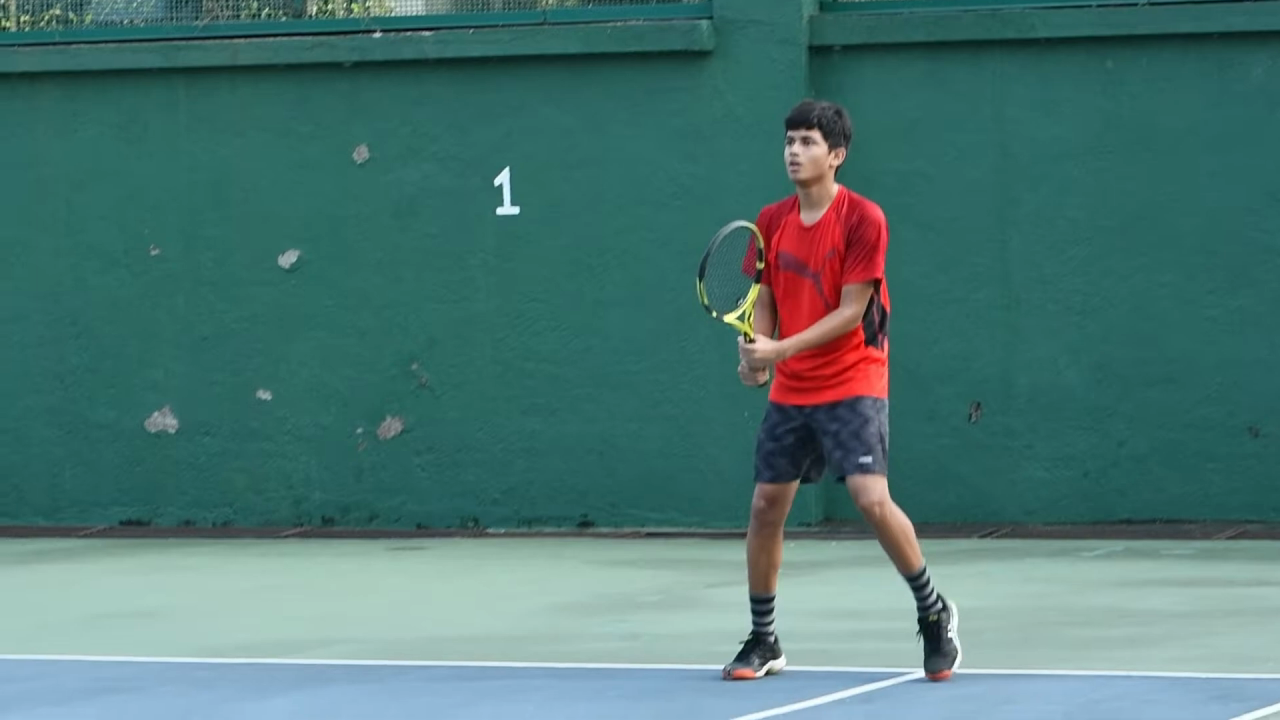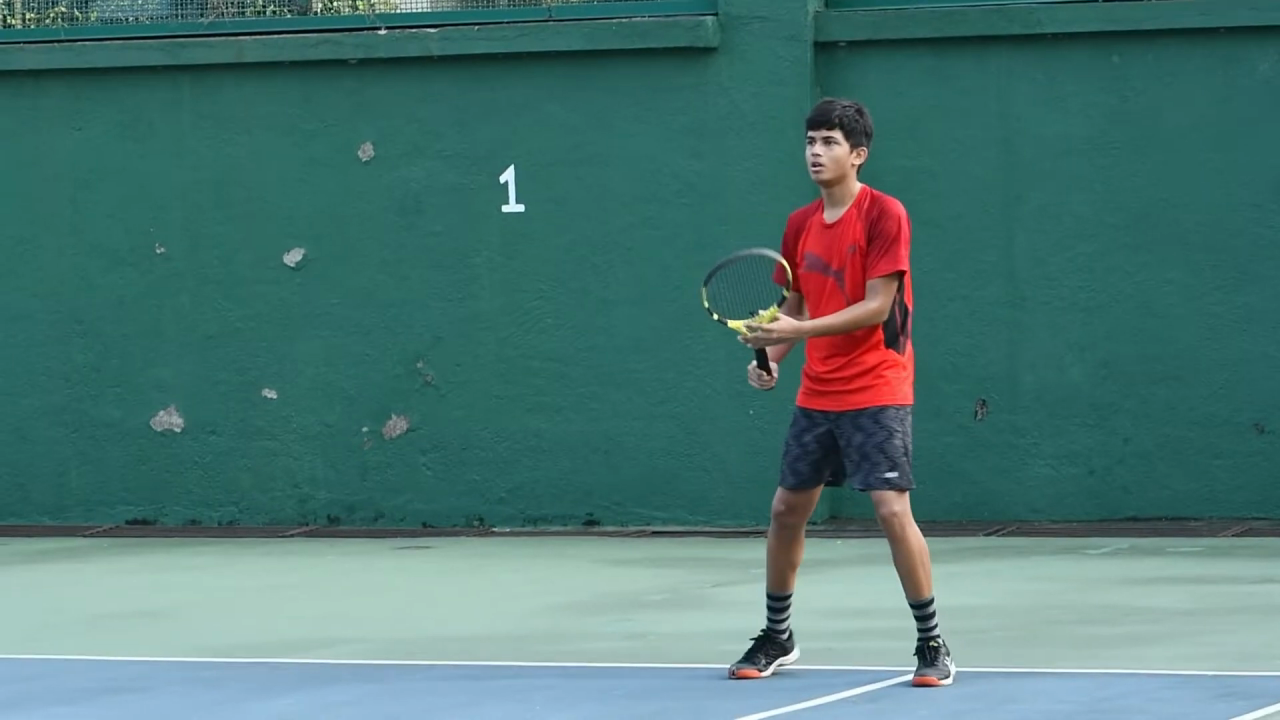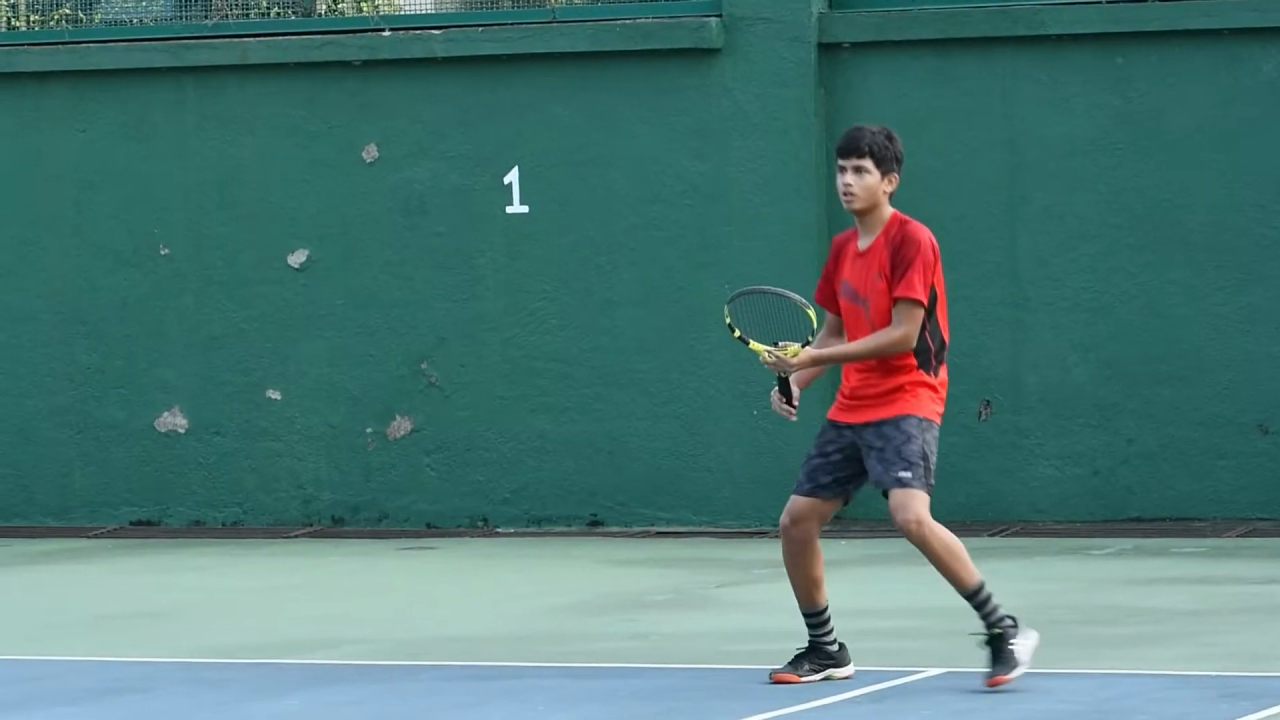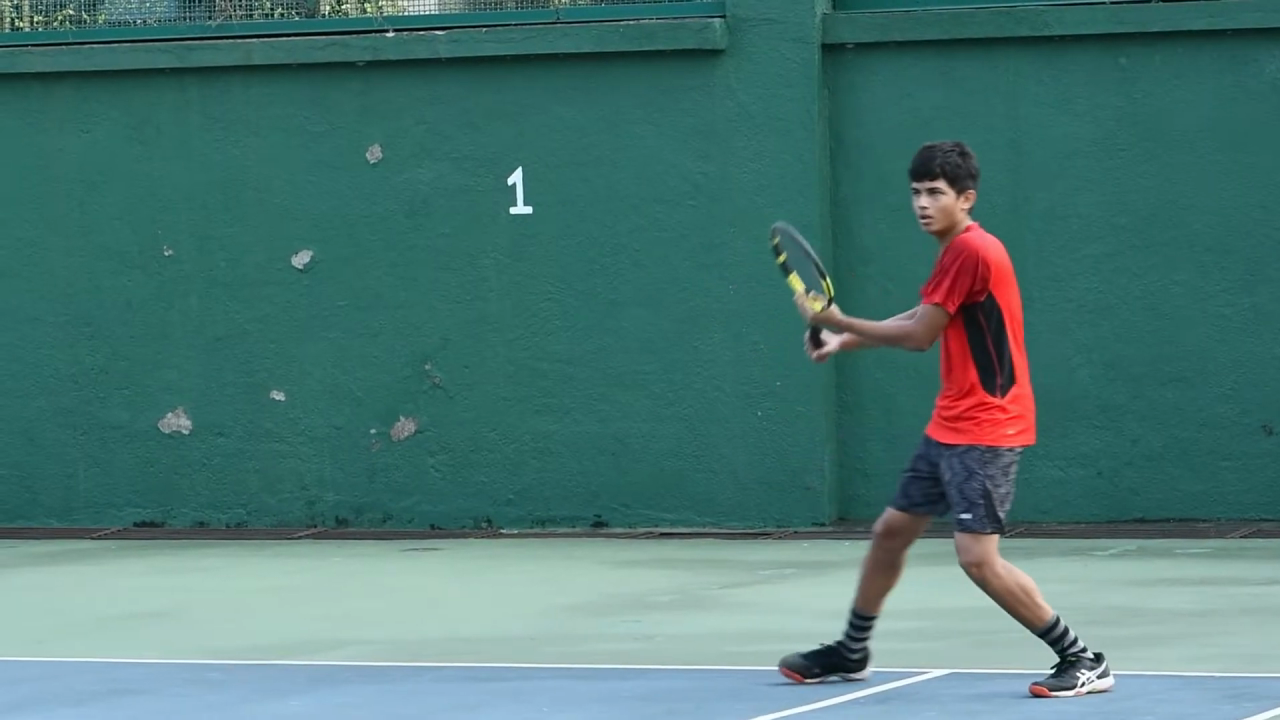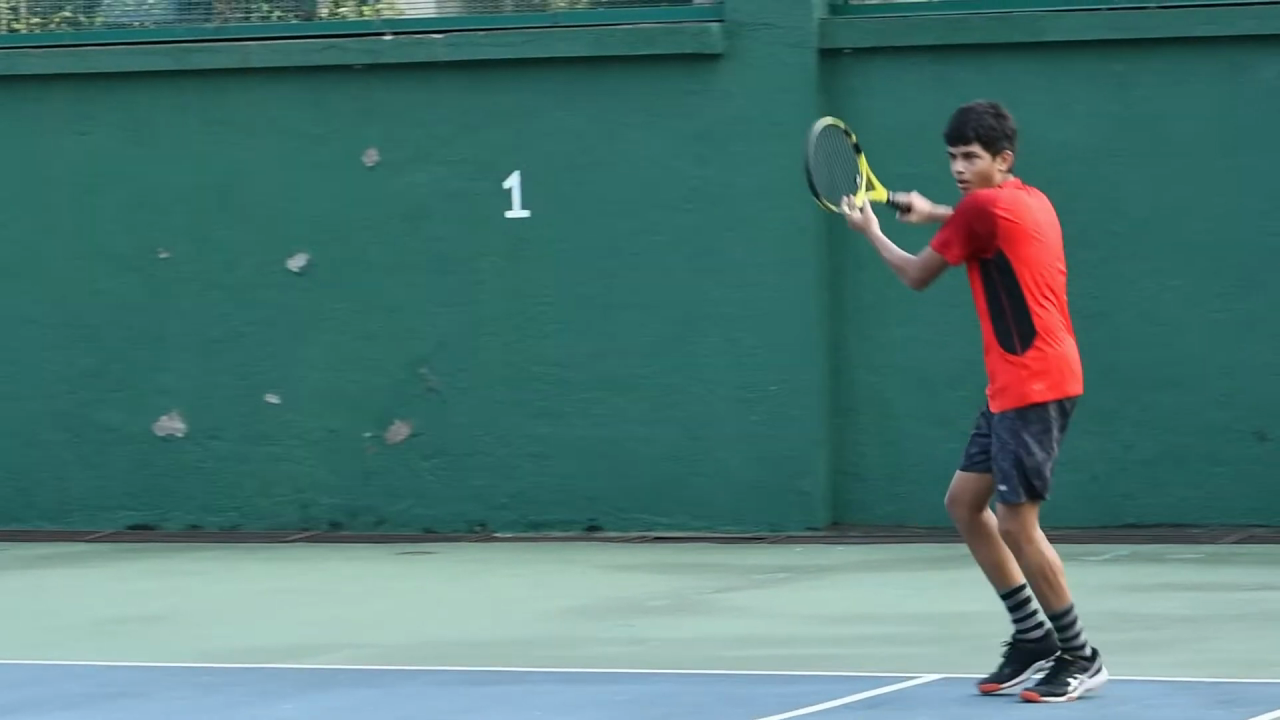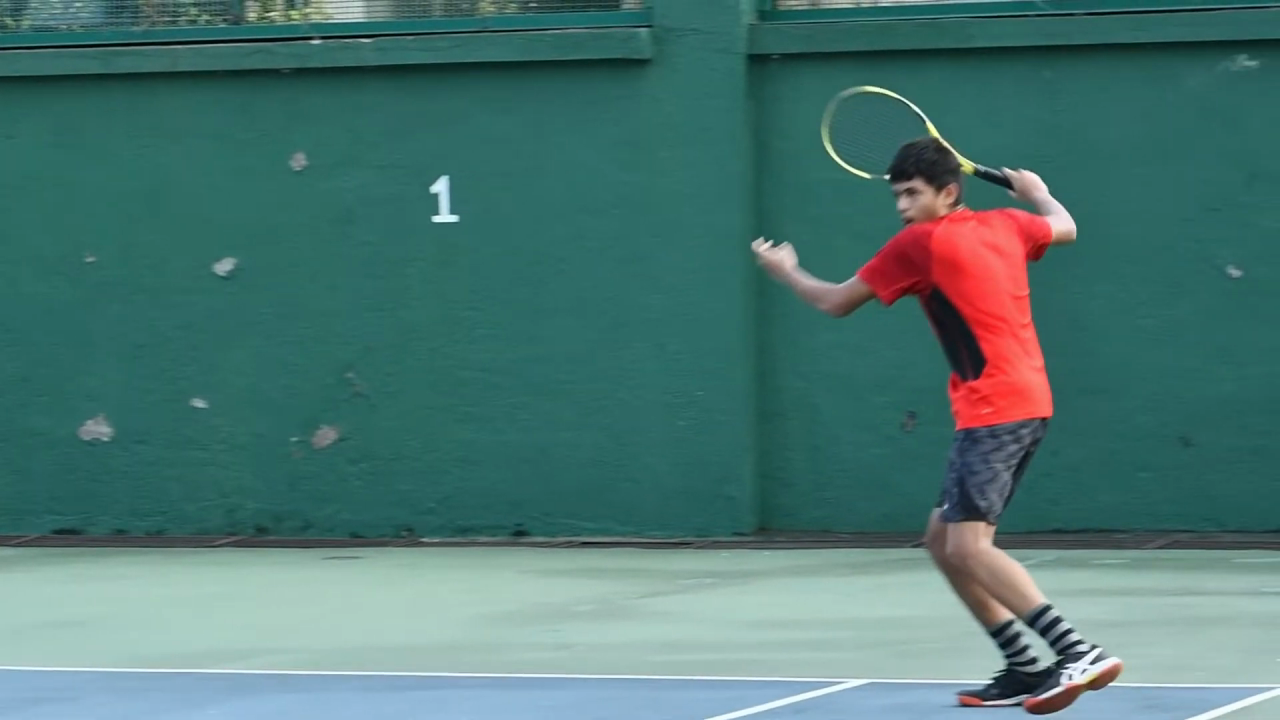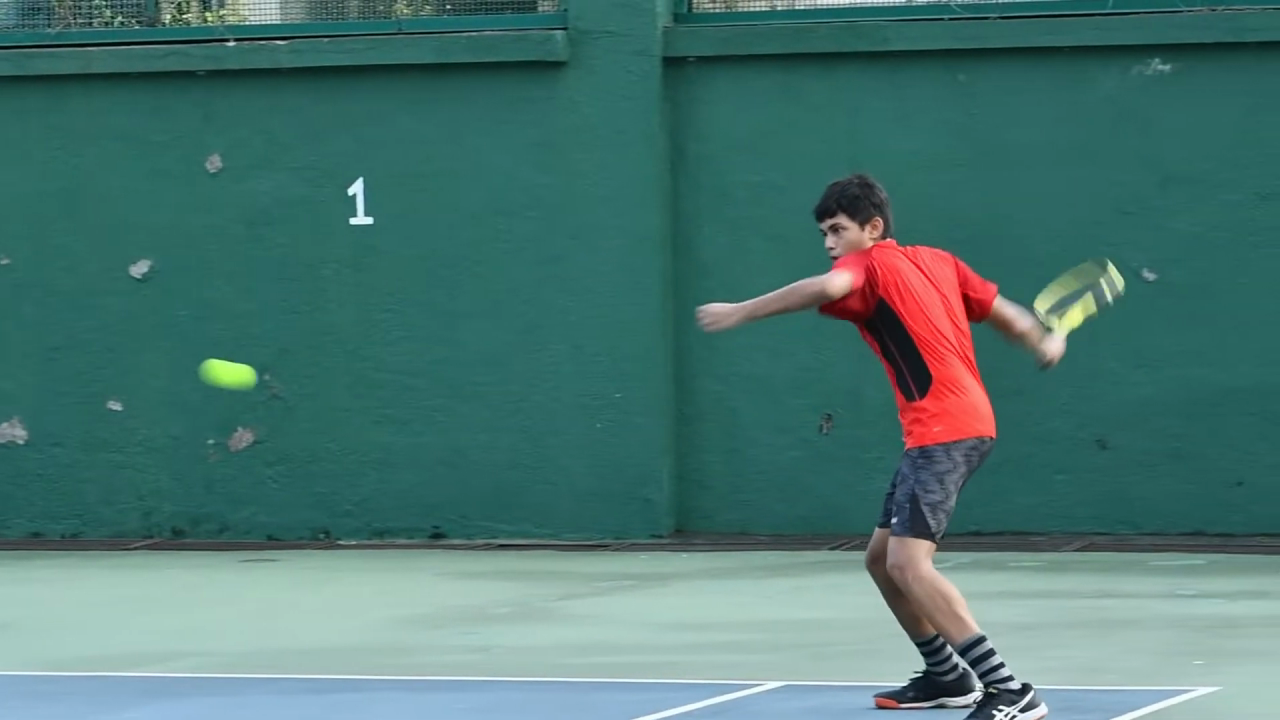
dt=0.5s
person 1, frame 1
left shoulder: (864, 218)
right shoulder: (771, 220)
left elbow: (851, 311)
left wrist: (781, 349)
right wrist: (757, 352)
left hip: (853, 384)
right hip: (791, 391)
left knee: (871, 499)
right knee: (765, 508)
left ankle: (933, 611)
right ankle: (763, 640)
person 1, frame 2
left shoulder: (885, 214)
right shoulder: (798, 225)
left elbow: (878, 306)
left wrist: (800, 329)
right wrist: (769, 355)
left hip: (877, 394)
right hip: (817, 396)
left knee: (892, 513)
right knee: (786, 512)
left ankle: (932, 645)
right ankle: (776, 636)
person 1, frame 3
left shoulder: (913, 241)
right shoulder: (842, 247)
left elbow: (902, 337)
left wrist: (814, 357)
right wrist: (794, 381)
left hip: (907, 403)
right hip: (850, 411)
left knee: (912, 518)
right knee: (795, 526)
left ankle: (1005, 629)
right ankle: (824, 648)
person 1, frame 4
left shoulder: (972, 251)
right shoulder: (950, 252)
left elbow: (920, 336)
right elbow: (914, 319)
left wrist: (841, 322)
right wrist: (842, 339)
left hip: (989, 431)
right hip: (948, 427)
left knee: (978, 559)
right knee: (890, 532)
left ankle: (1084, 659)
right ankle: (850, 650)
person 1, frame 5
left shoulder: (981, 206)
right shoulder: (1031, 200)
left elbow: (917, 276)
left wrist: (869, 229)
right wrist: (935, 211)
left hip: (1034, 386)
right hip: (1017, 386)
left knee: (1016, 526)
right knee: (964, 503)
left ankle: (1078, 656)
right ankle: (1032, 635)
person 1, frame 6
left shoulder: (918, 243)
right shoulder: (1007, 224)
left elbow: (835, 303)
right elbow: (1063, 227)
left wrist: (786, 271)
right wrist: (1035, 188)
left hip: (994, 412)
right hip: (1019, 406)
left knee: (968, 548)
right knee: (942, 543)
left ankle: (1079, 653)
right ankle: (1025, 668)
person 1, frame 7
left shoulder: (867, 261)
right shoulder: (941, 261)
left elbow: (827, 288)
right elbow: (1007, 316)
left wrist: (741, 311)
right wrist: (1046, 344)
left hip: (942, 432)
right hip: (934, 433)
left knee: (907, 562)
right knee: (882, 559)
right ankle: (946, 674)
